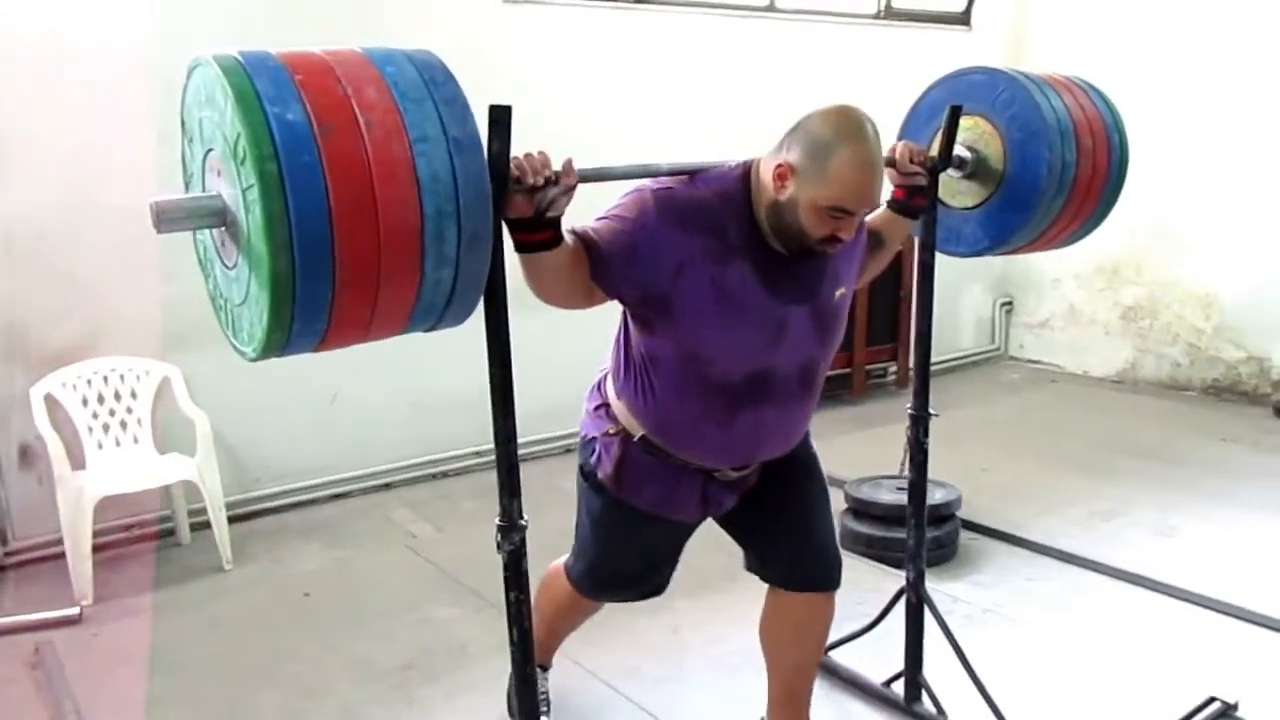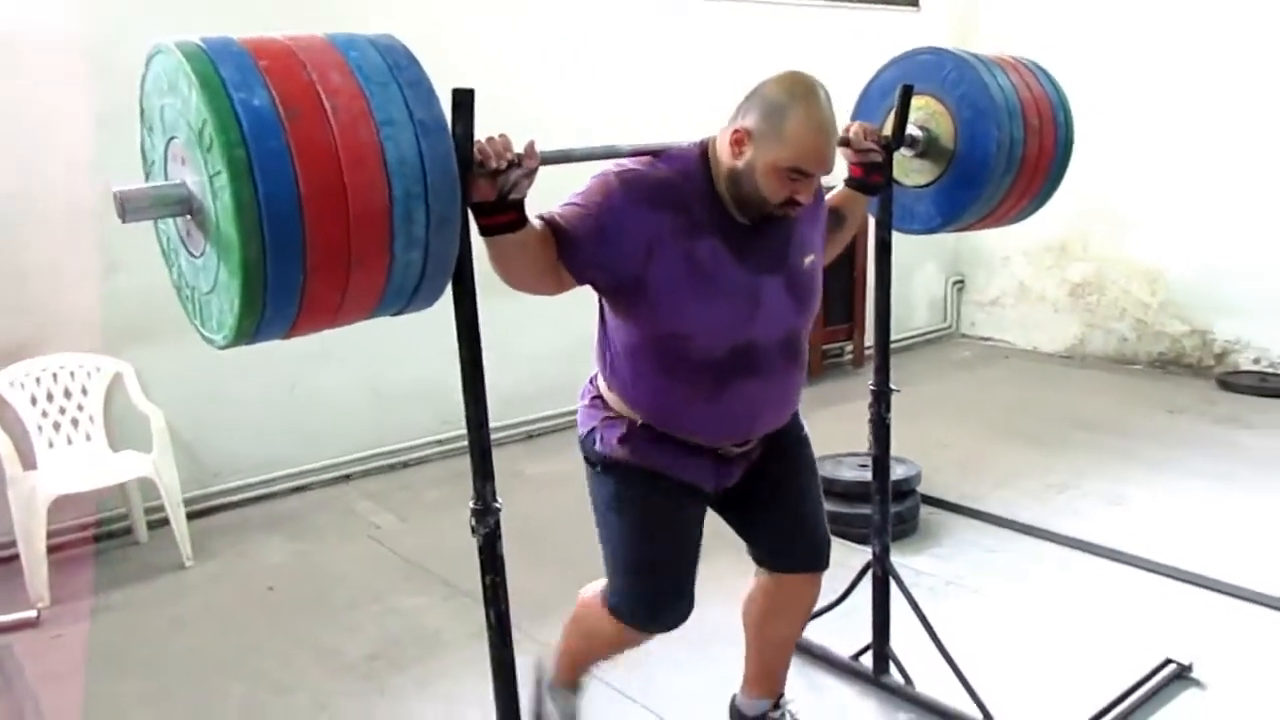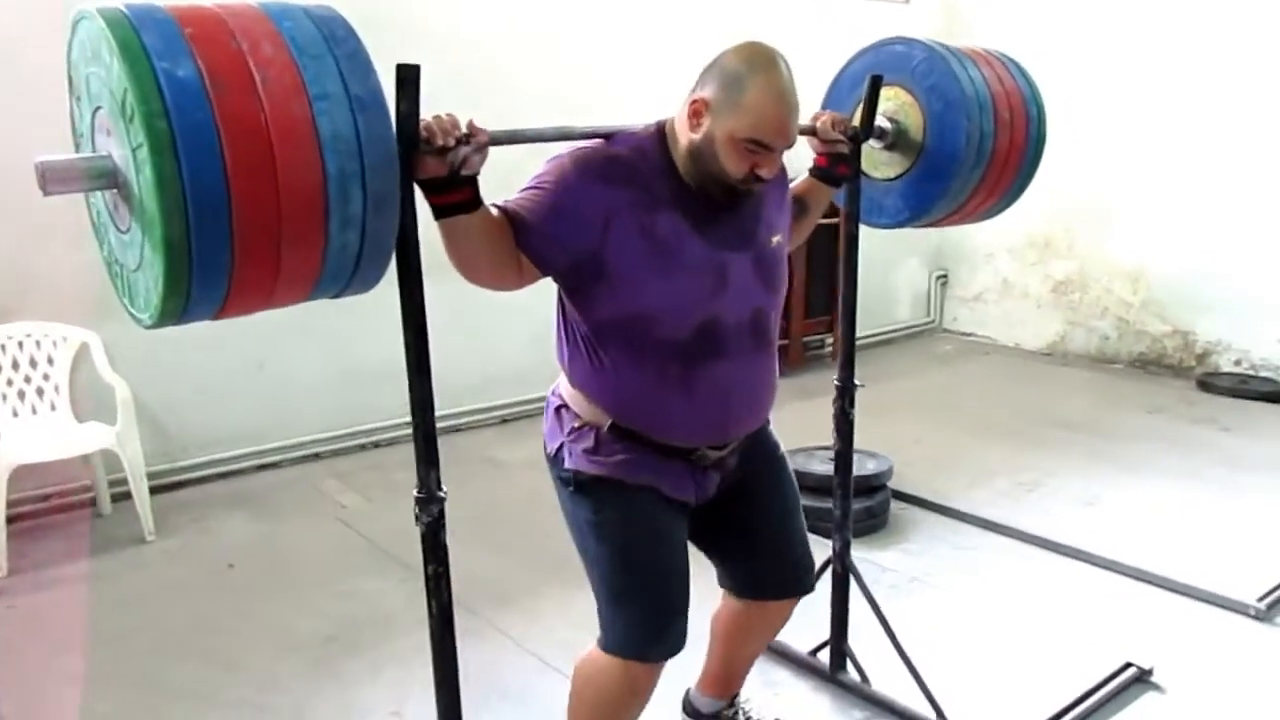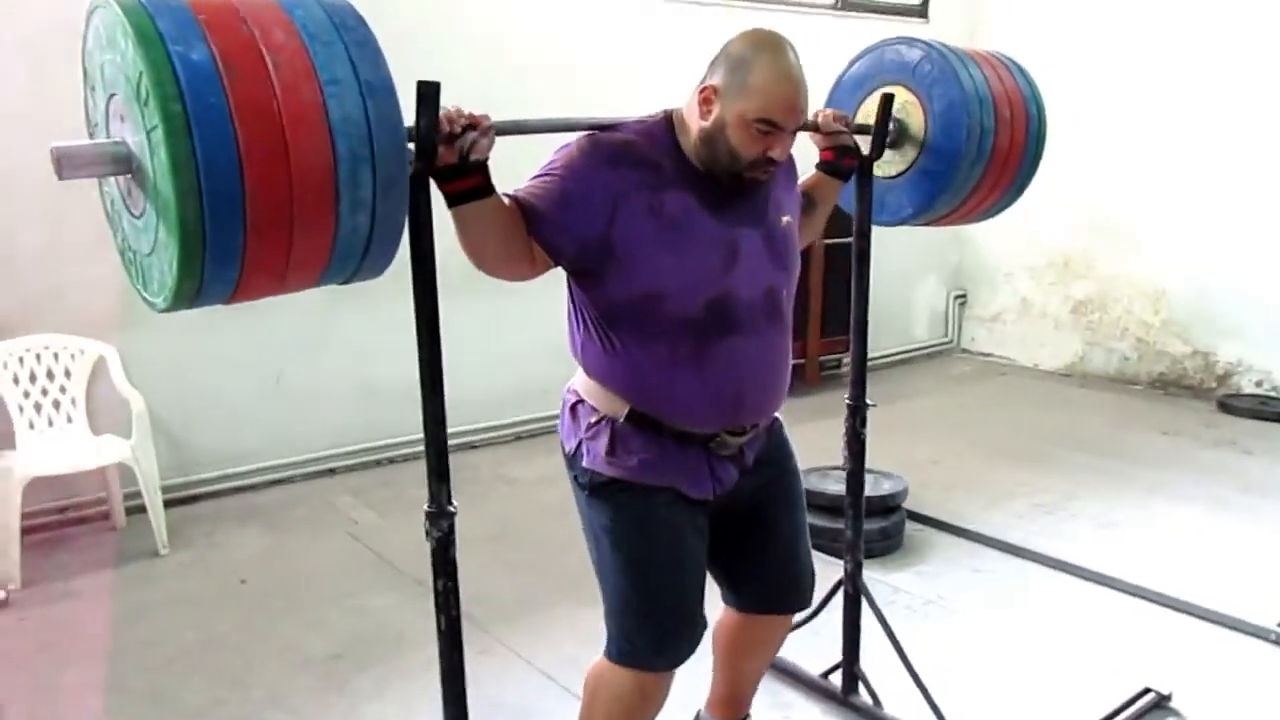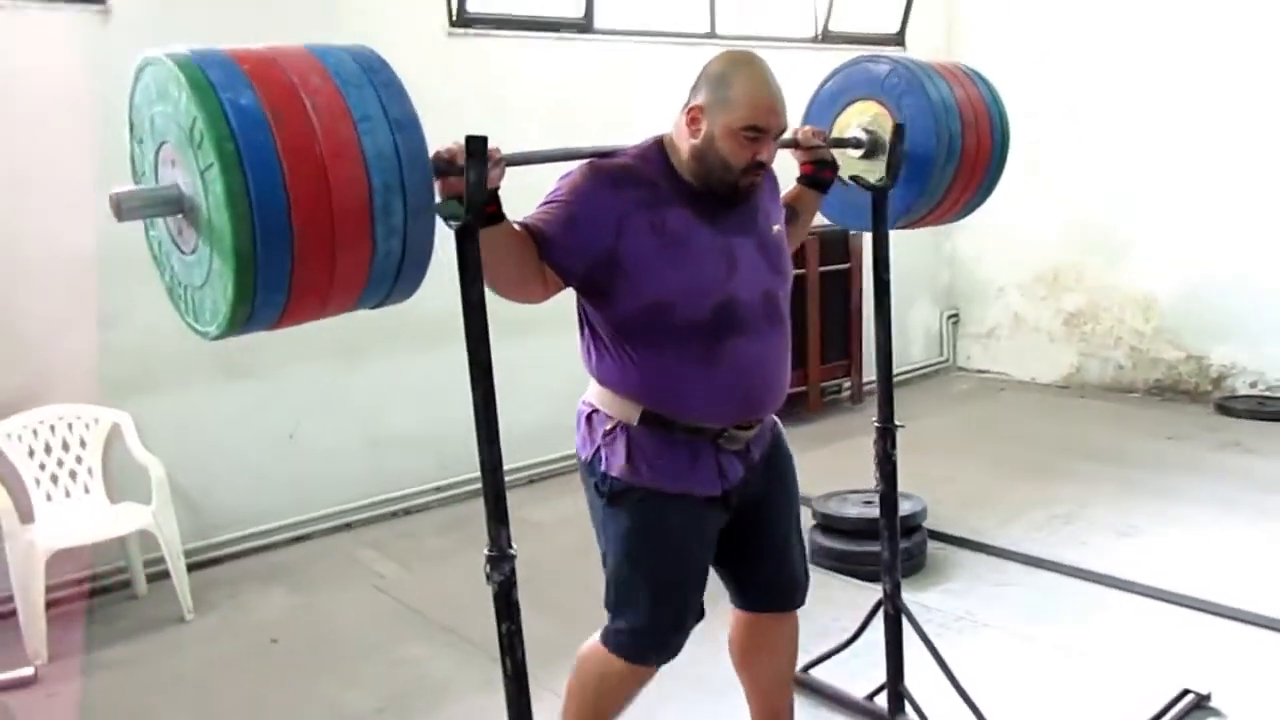
dt=0.4s
person 1, frame 1
left shoulder: (837, 226)
right shoulder: (673, 217)
right elbow: (571, 283)
left wrist: (908, 202)
right wrist: (533, 225)
right hip: (648, 456)
left knee: (811, 578)
right knee: (596, 580)
right ankle: (531, 667)
person 1, frame 2
left shoulder: (797, 199)
right shoulder: (640, 198)
right elbow: (543, 267)
left wrist: (865, 178)
right wrist: (499, 208)
left hip: (764, 432)
right hip: (645, 441)
left knee: (800, 561)
right knee: (649, 605)
person 1, frame 3
left shoulder: (760, 181)
right shoulder: (598, 182)
right elbow: (502, 263)
left wrist: (831, 170)
right wrist: (453, 192)
left hip: (737, 445)
right hip: (616, 457)
left knee: (776, 583)
right knee: (643, 640)
person 1, frame 4
left shoulder: (771, 171)
right shoulder: (610, 168)
right elbow: (515, 253)
left wrist: (836, 164)
right wrist: (464, 177)
left hip: (752, 444)
right hip: (637, 459)
left knee: (776, 598)
right knee: (653, 645)
person 1, frame 5
left shoulder: (755, 184)
right shoulder: (612, 192)
right elbow: (527, 276)
left wrist: (816, 179)
right wrist: (480, 208)
left hip: (754, 444)
right hip: (649, 461)
left knee: (775, 601)
right knee: (647, 636)
